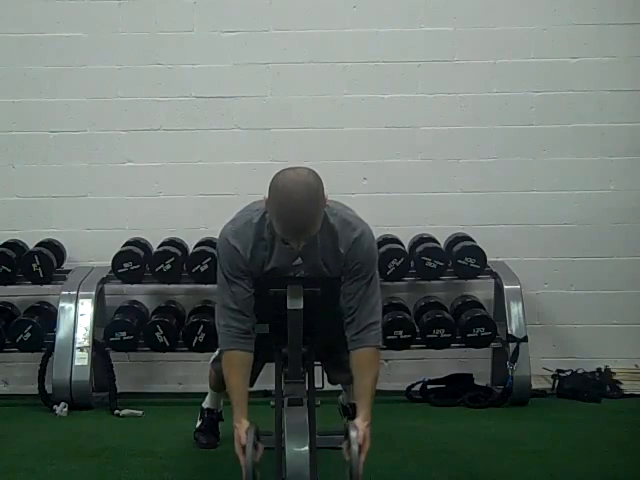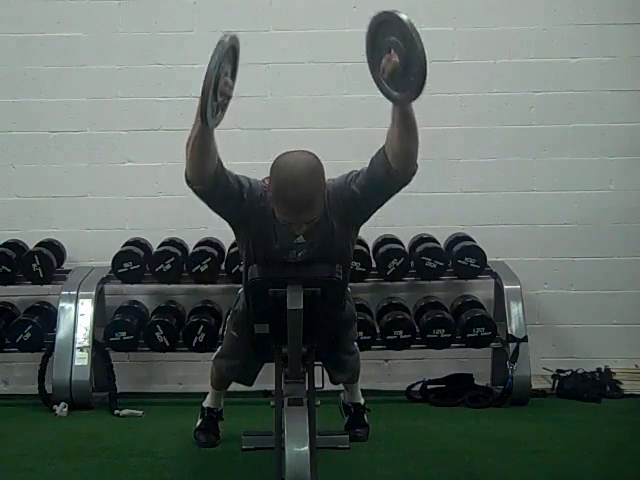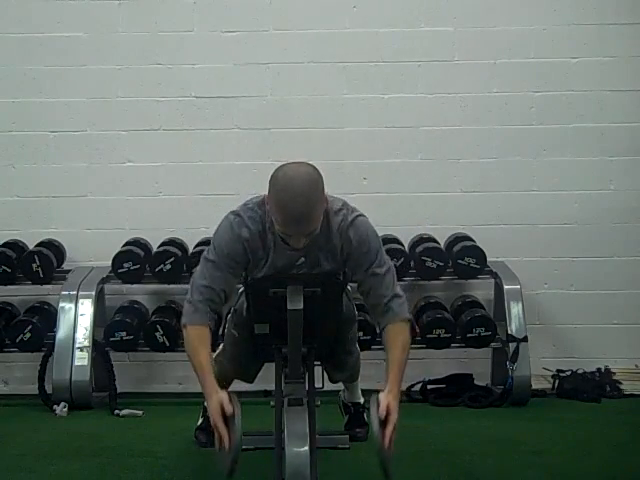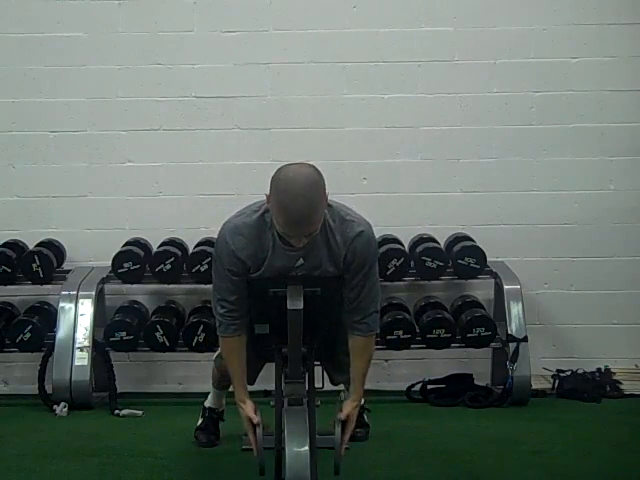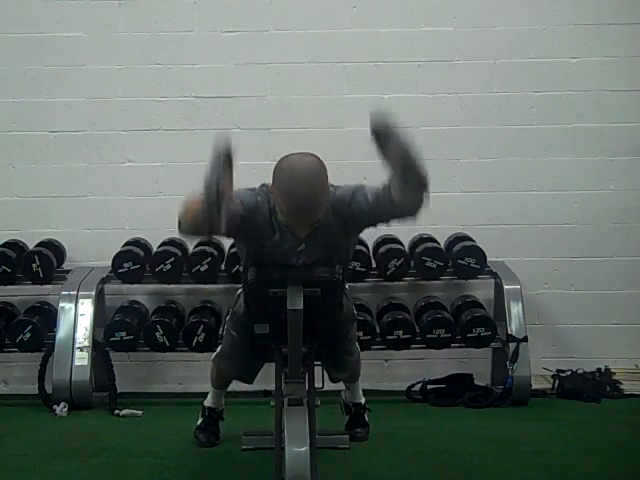
dt=0.7s
person 1, frame 1
left shoulder: (354, 235)
right shoulder: (238, 236)
left elbow: (365, 324)
right elbow: (234, 329)
left wrist: (364, 415)
right wrist: (240, 418)
right hip: (258, 306)
right knee: (228, 362)
left ankle: (350, 404)
right ankle: (212, 407)
person 1, frame 2
left shoulder: (345, 200)
right shoulder: (249, 202)
left elbow: (400, 168)
right elbow: (200, 178)
left wrist: (401, 101)
left knee: (345, 364)
right knee: (229, 365)
left ankle: (353, 402)
right ankle: (212, 407)
person 1, frame 3
left shoulder: (352, 226)
right shoulder: (238, 227)
left elbow: (389, 304)
right elbow: (199, 305)
left wrist: (393, 387)
right wrist: (211, 389)
left knee: (345, 360)
right knee: (231, 360)
left ankle: (352, 400)
right ankle: (209, 406)
person 1, frame 4
left shoulder: (356, 235)
right shoulder: (236, 235)
left elbow: (363, 319)
right elbow: (230, 318)
left wrist: (356, 396)
right wrist: (242, 396)
left knee: (346, 362)
right knee: (230, 361)
left ankle: (350, 398)
right ankle: (214, 406)
person 1, frame 5
left shoulder: (345, 207)
right shoulder: (250, 208)
left elbow: (405, 203)
right elbow: (189, 224)
left wrist: (405, 173)
right wrist: (212, 202)
left knee: (346, 364)
right knee: (229, 363)
left ankle: (355, 400)
right ankle: (213, 405)
